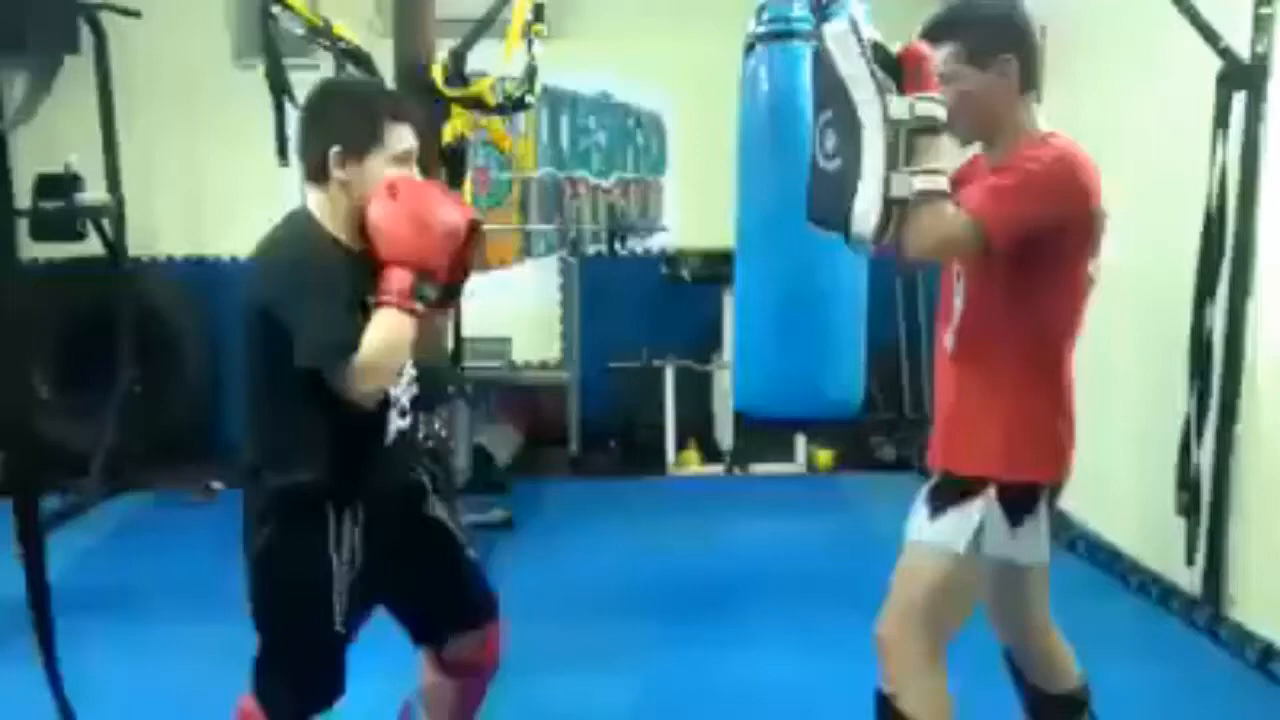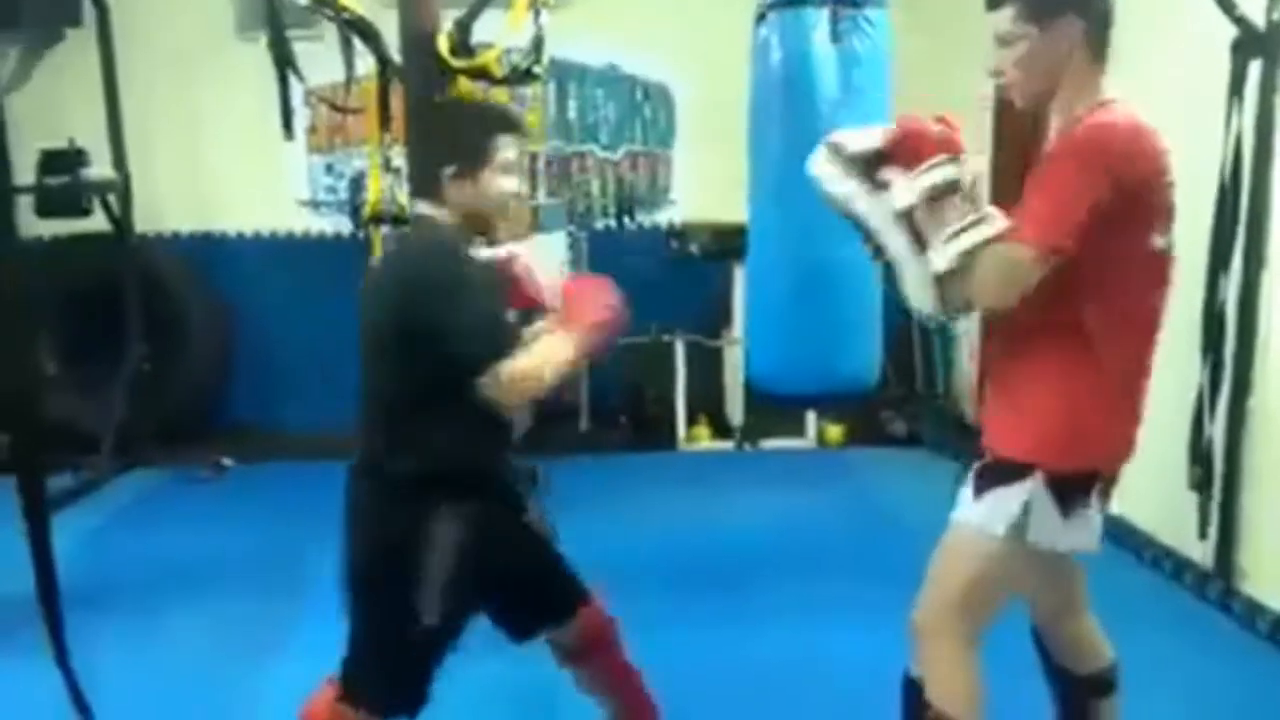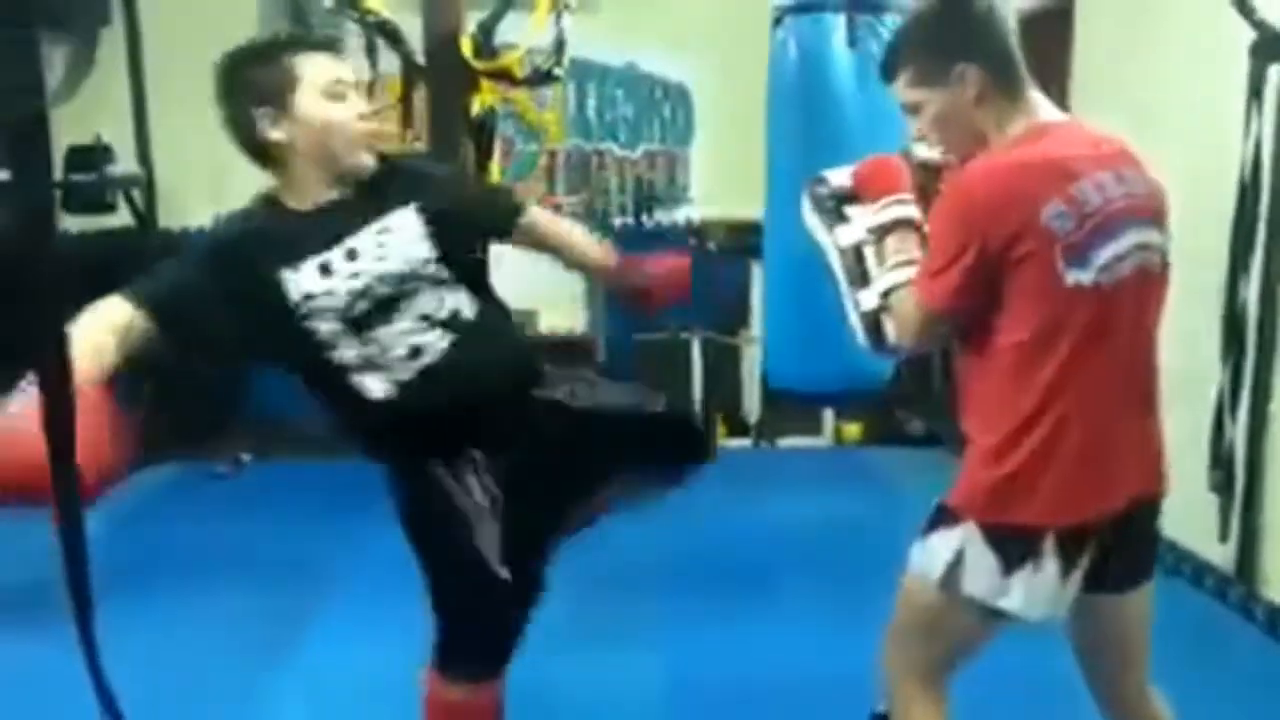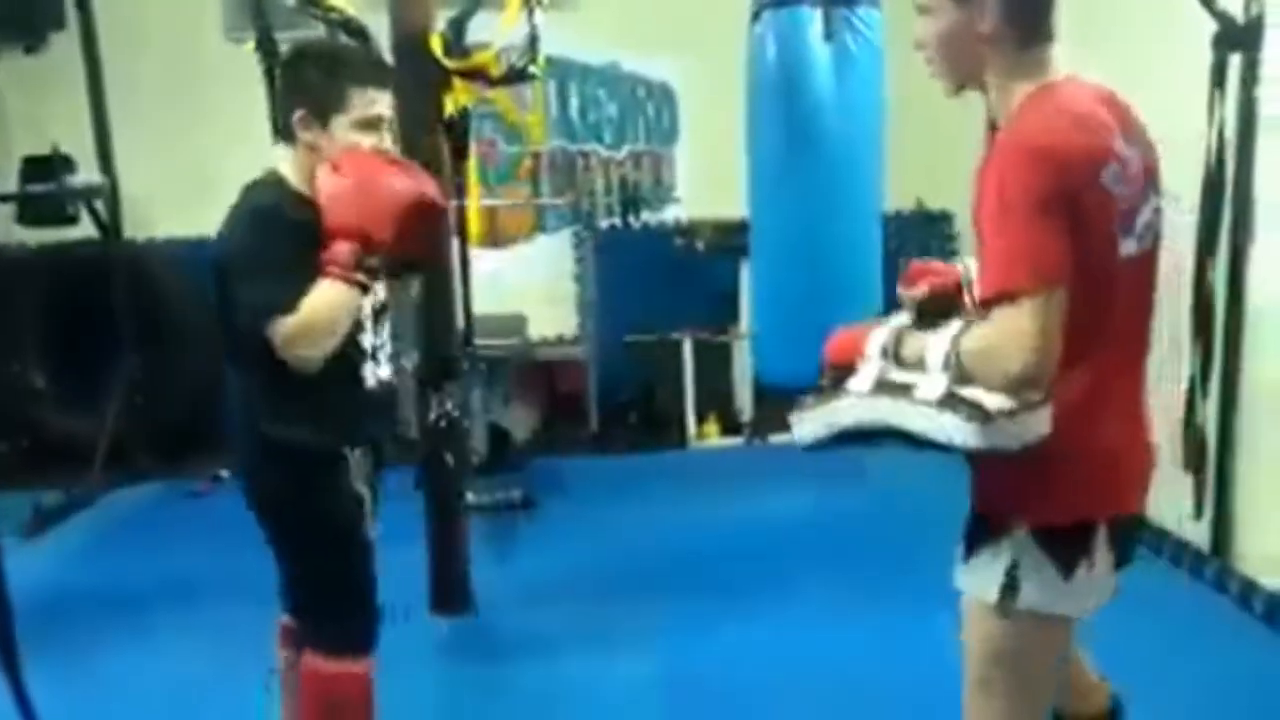
dt=1s
person 1, frame 1
left shoulder: (1053, 169)
right shoulder: (985, 171)
left elbow: (928, 240)
right elbow: (891, 235)
left hip: (1004, 452)
right hip: (987, 443)
left knee: (903, 639)
right knee: (1022, 625)
person 1, frame 2
left shoulder: (1100, 144)
right shoulder: (1088, 142)
left elbow: (994, 286)
left wrist: (931, 178)
right wrist: (912, 185)
left hip: (1054, 435)
right hip: (1055, 428)
left knee: (939, 627)
right knee: (1058, 608)
person 1, frame 3
left shoulder: (985, 186)
right shoulder: (1130, 169)
left elbow: (912, 330)
left wrist: (893, 215)
left hip: (1025, 494)
right hip: (1129, 481)
person 1, frame 4
left shoulder: (1027, 150)
right shoulder: (1106, 114)
left elbow: (1021, 357)
left wrist: (909, 347)
right wrist: (973, 289)
left hip: (1052, 475)
right hip: (1104, 455)
right knee: (1046, 652)
person 2, frame 1
left shoulder: (363, 244)
right shoulder: (294, 260)
left elbow: (404, 348)
right elbow: (363, 376)
left wrist: (437, 271)
right wrist: (409, 276)
left hip: (388, 487)
right hip: (313, 511)
left knee: (471, 634)
person 2, frame 2
left shoulder: (422, 261)
right shoulder: (438, 269)
right elbow: (513, 383)
right wrist: (580, 326)
left hip: (468, 495)
right hip: (416, 512)
left knee: (584, 627)
person 2, frame 3
left shoulder: (410, 185)
right shoulder: (250, 250)
left elbow: (526, 220)
right elbow: (123, 317)
left wrist: (625, 273)
left hip: (524, 399)
right hip: (439, 453)
left knee: (676, 437)
right knee: (479, 640)
person 2, frame 4
left shoulder: (334, 204)
right shoulder: (263, 220)
left elbow: (366, 313)
right elbow: (302, 343)
left wrist: (400, 242)
right wrist: (358, 246)
left hip: (333, 450)
right hip: (302, 459)
left knee: (312, 615)
right knee: (345, 626)
